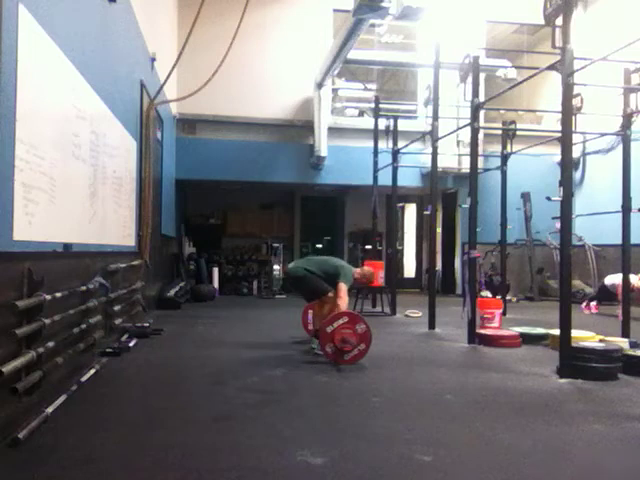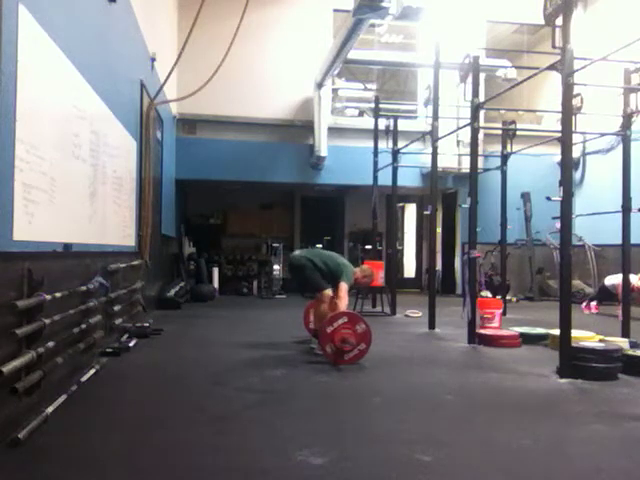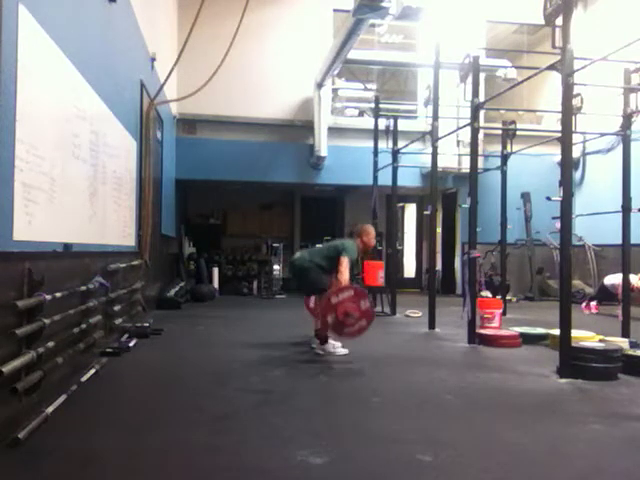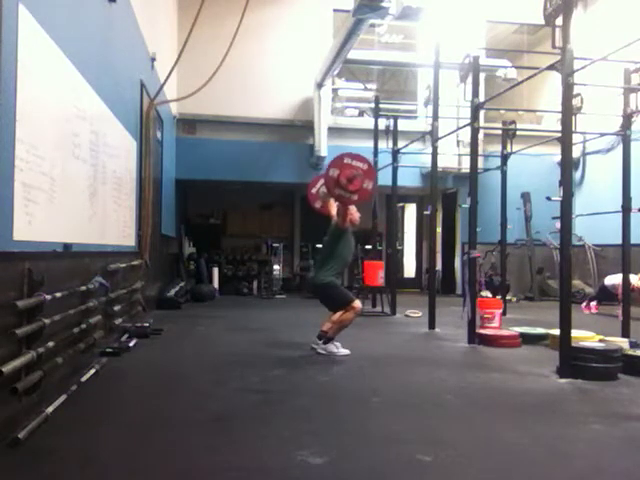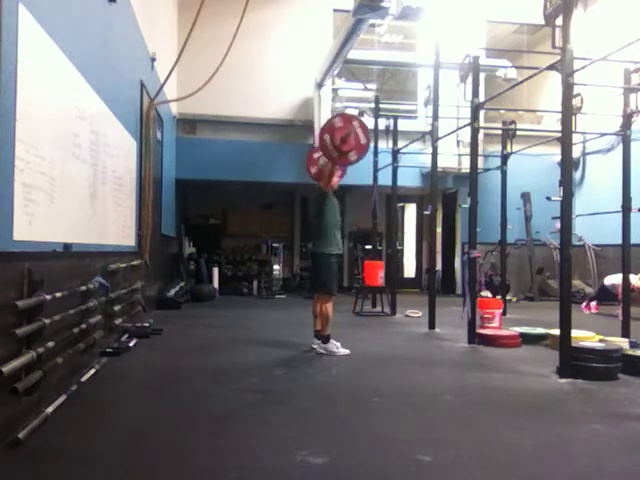
dt=1s
person 1, frame 1
left shoulder: (344, 269)
right shoulder: (348, 273)
left elbow: (337, 297)
right elbow: (342, 297)
left hip: (294, 270)
right hip: (298, 272)
left knee: (324, 299)
right knee: (330, 298)
left ankle: (317, 338)
person 1, frame 2
left shoulder: (345, 268)
right shoulder: (348, 272)
left elbow: (336, 297)
right elbow: (342, 297)
left knee: (323, 297)
right knee: (326, 297)
left ankle: (318, 337)
person 1, frame 3
left shoulder: (350, 247)
right shoulder: (351, 248)
left elbow: (337, 274)
right elbow: (343, 273)
left hip: (302, 263)
right hip: (303, 264)
left ankle: (319, 337)
right ankle: (323, 343)
person 1, frame 4
left shoulder: (338, 226)
right shoulder: (342, 229)
left elbow: (334, 212)
right elbow: (342, 213)
left wrist: (331, 196)
left hip: (324, 280)
right hip: (324, 282)
left knee: (345, 308)
right knee: (355, 307)
left ankle: (321, 338)
right ankle: (326, 342)
person 1, frame 5
left shoulder: (324, 196)
right shoulder: (323, 195)
left elbow: (325, 176)
right elbow: (326, 178)
left wrist: (331, 163)
left hip: (324, 252)
right hip: (325, 252)
left knee: (320, 297)
right knee: (327, 297)
left ankle: (318, 338)
right ankle: (325, 342)
